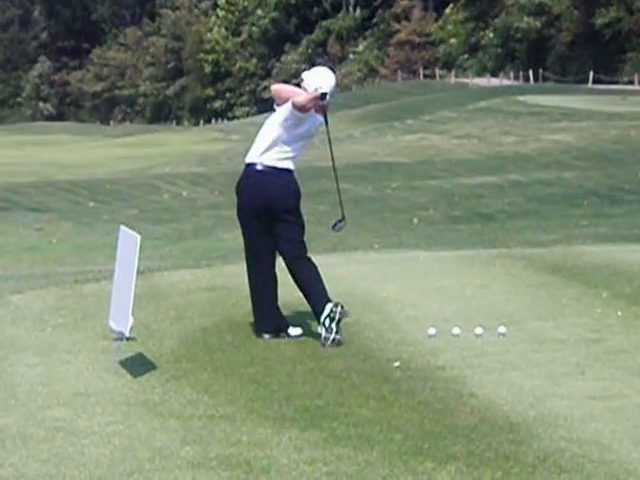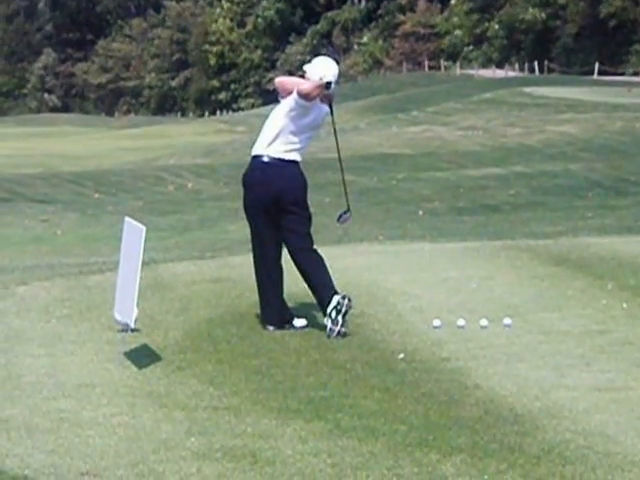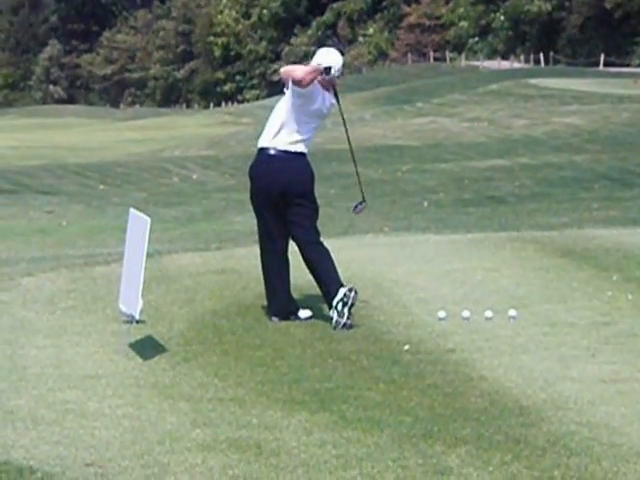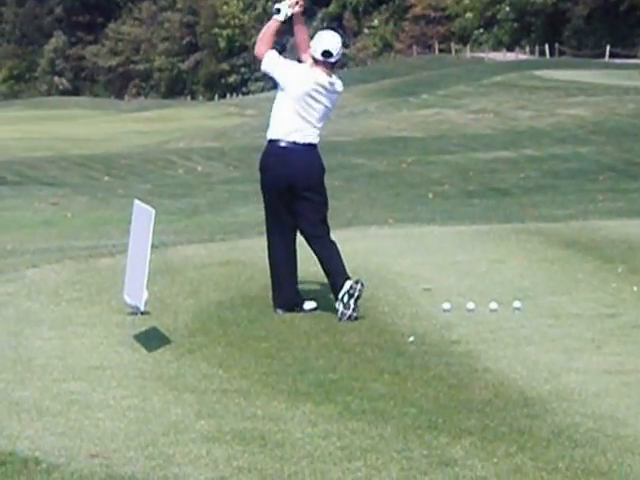
dt=0.5s
person 1, frame 1
left shoulder: (299, 111)
right shoulder: (316, 120)
left elbow: (300, 101)
right elbow: (277, 89)
left wrist: (313, 96)
right wrist: (317, 99)
left hip: (253, 182)
right hip: (283, 184)
left knee: (259, 258)
right knee: (296, 254)
left ankle: (269, 323)
right ankle: (324, 307)
person 1, frame 2
left shoulder: (305, 101)
right shoulder: (322, 110)
left elbow: (304, 89)
right elbow: (280, 82)
left wrist: (318, 84)
right wrist: (323, 89)
left hip: (260, 174)
right hip: (290, 176)
left knee: (266, 249)
right knee: (302, 246)
left ankle: (275, 315)
right ankle: (331, 300)
person 1, frame 3
left shoulder: (306, 89)
right shoulder: (327, 101)
left elbow: (292, 74)
right elbow: (292, 73)
left wrist: (317, 69)
right wrist: (327, 77)
left hip: (267, 166)
right hip: (297, 168)
left knee: (272, 241)
right knee: (309, 237)
left ankle: (281, 306)
right ankle: (336, 292)
person 1, frame 4
left shoulder: (294, 74)
right shoulder: (335, 87)
left elbow: (260, 50)
right elbow: (304, 56)
left hip: (276, 157)
right hip: (308, 160)
left knee: (280, 232)
right knee: (317, 231)
left ankle: (286, 298)
right ankle: (343, 284)
